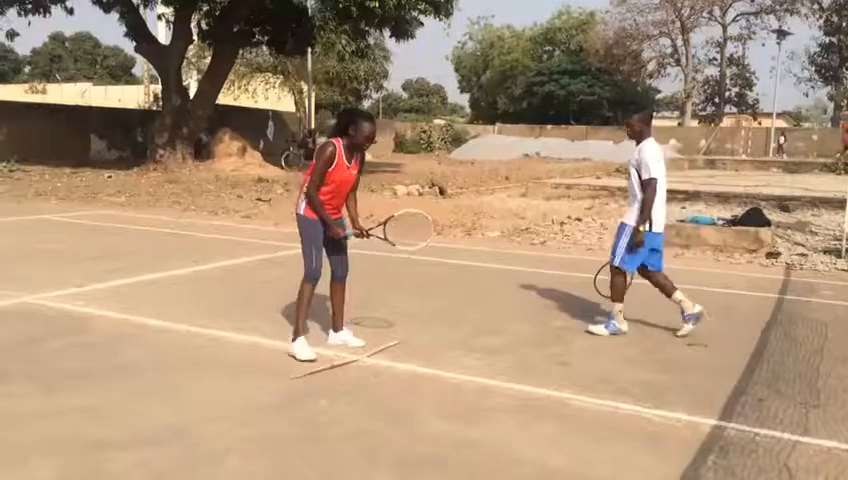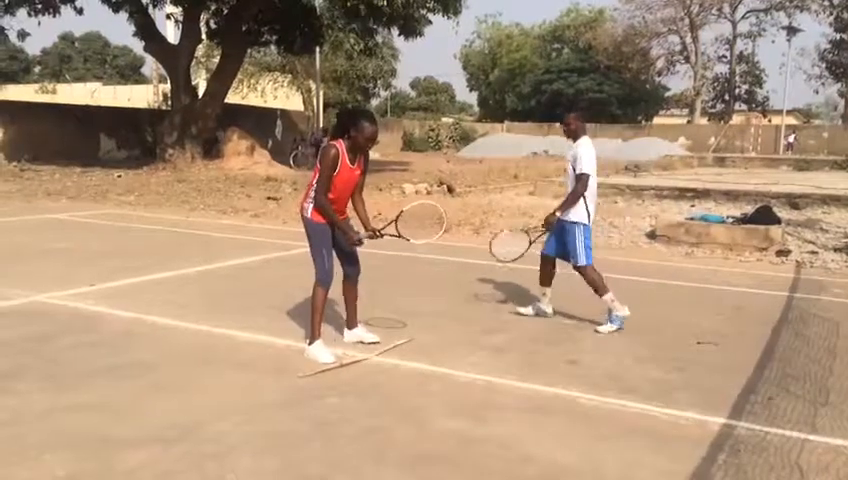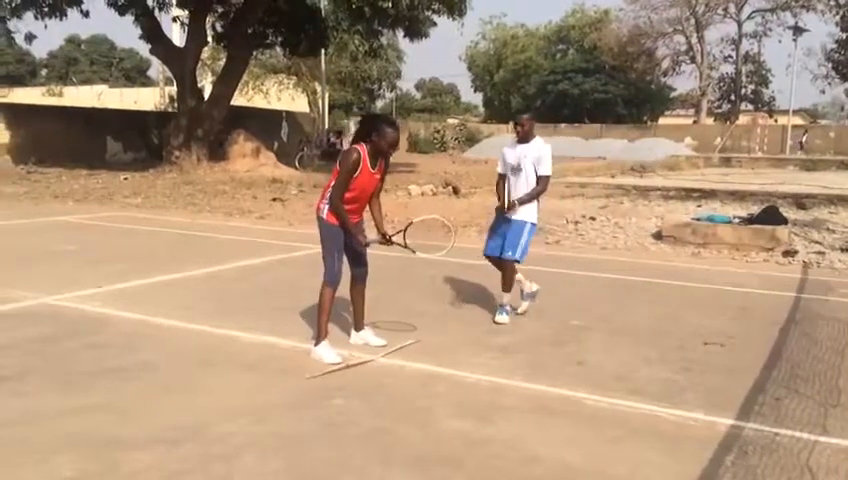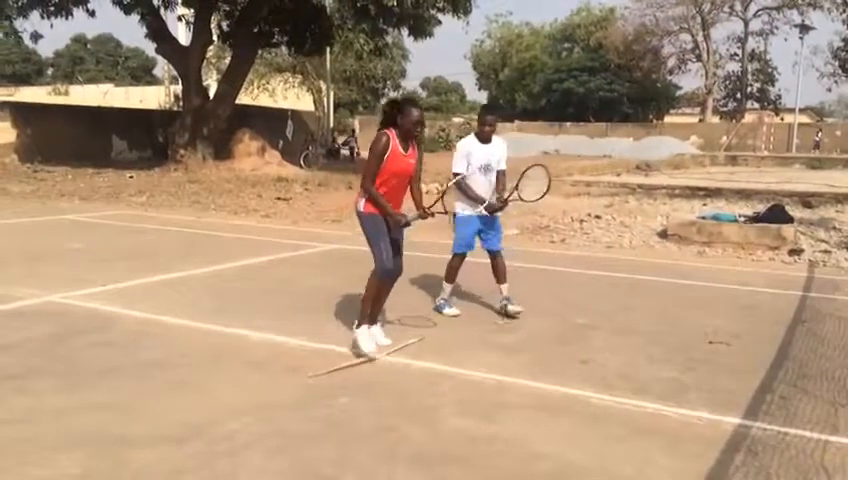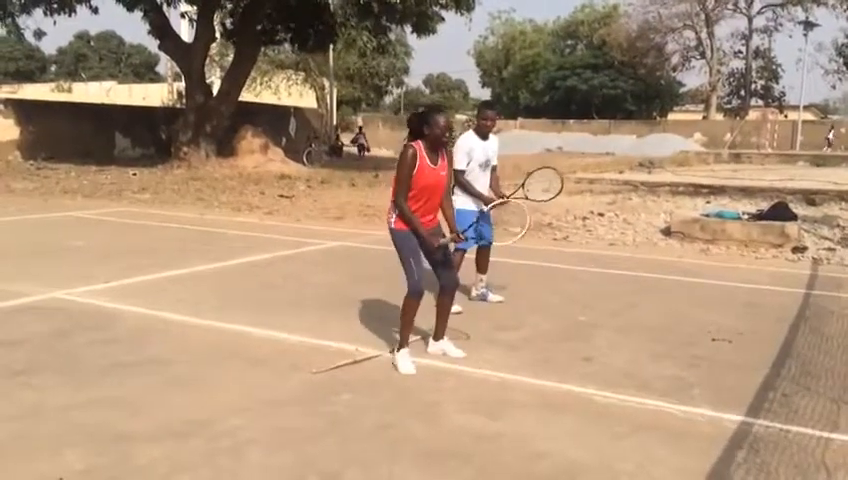
dt=0.5s
person 1, frame 1
left shoulder: (359, 157)
right shoulder: (330, 150)
left elbow: (350, 193)
right elbow: (311, 191)
left wrist: (355, 223)
right wrist: (331, 225)
left hip: (334, 216)
right hip: (311, 214)
left knee: (341, 270)
right knee: (313, 271)
left ankle: (337, 331)
right ankle: (298, 338)
person 1, frame 2
left shoulder: (363, 156)
right shoulder: (332, 152)
left elbow: (356, 194)
right elbow: (320, 198)
left wrist: (367, 225)
right wrist: (346, 230)
left hip: (338, 216)
right hip: (317, 215)
left knee: (352, 269)
right knee: (325, 275)
left ankle: (352, 328)
right ankle: (314, 342)
person 1, frame 3
left shoulder: (383, 161)
right shoulder: (354, 156)
left elbow: (374, 198)
right elbow: (335, 199)
left wrist: (381, 229)
right wrist: (355, 233)
left hip: (353, 218)
right hip: (332, 216)
left knee: (360, 271)
right knee: (333, 276)
left ankle: (359, 330)
right ankle: (320, 342)
person 1, frame 4
left shoulder: (414, 145)
right shoulder: (383, 139)
left elbow: (414, 182)
right elbow: (367, 184)
left wrist: (421, 208)
right wrist: (391, 213)
left hip: (392, 212)
right hip: (371, 209)
left knee: (395, 269)
right knee: (385, 265)
left ankle: (373, 323)
right ankle: (361, 324)
person 1, frame 5
left shoulder: (445, 156)
right shoulder: (411, 153)
left elbow: (445, 196)
right elbow: (399, 200)
left wrist: (454, 229)
right wrist: (423, 235)
left hip: (432, 226)
right hip: (404, 226)
left knee: (450, 282)
right knee: (417, 285)
left ankle: (438, 340)
right ankle: (401, 349)
person 2, frame 1
left shoulder: (646, 151)
right shoulder: (648, 148)
left elbow: (650, 192)
left wrist: (639, 227)
left hip: (640, 222)
right hip: (652, 222)
left knee: (618, 267)
right knee: (651, 271)
left ankle: (617, 321)
right ankle: (689, 310)
person 2, frame 2
left shoulder: (582, 149)
right shoulder: (578, 147)
left elbow: (580, 187)
left wrist: (556, 212)
left hip: (576, 216)
right hip: (569, 214)
left knee: (582, 265)
right knee: (547, 256)
left ankle: (617, 310)
right ankle: (544, 304)
person 2, frame 3
left shoulder: (542, 149)
right shoulder: (507, 148)
left elbow: (542, 186)
right elbow: (501, 179)
left wrist: (517, 204)
right wrist: (501, 203)
left hip: (525, 214)
right hip: (503, 212)
left knee: (510, 259)
right knee: (492, 255)
left ankle: (504, 305)
right ankle: (527, 287)
person 2, frame 4
left shoulder: (500, 145)
right shoulder: (464, 146)
left elbow: (500, 176)
right elbow: (458, 181)
left wrist: (501, 199)
right wrist: (483, 201)
left hip: (491, 210)
right hip: (466, 210)
left knee: (496, 252)
right knee: (460, 252)
left ankle: (506, 300)
right ankle: (443, 298)
person 2, frame 5
left shoulder: (494, 141)
right shoulder: (465, 142)
right elbow: (458, 178)
left wrist: (498, 193)
right wrist: (484, 198)
left hip: (483, 205)
right hip: (464, 205)
left knee: (486, 244)
right knee: (461, 248)
left ankle: (479, 288)
